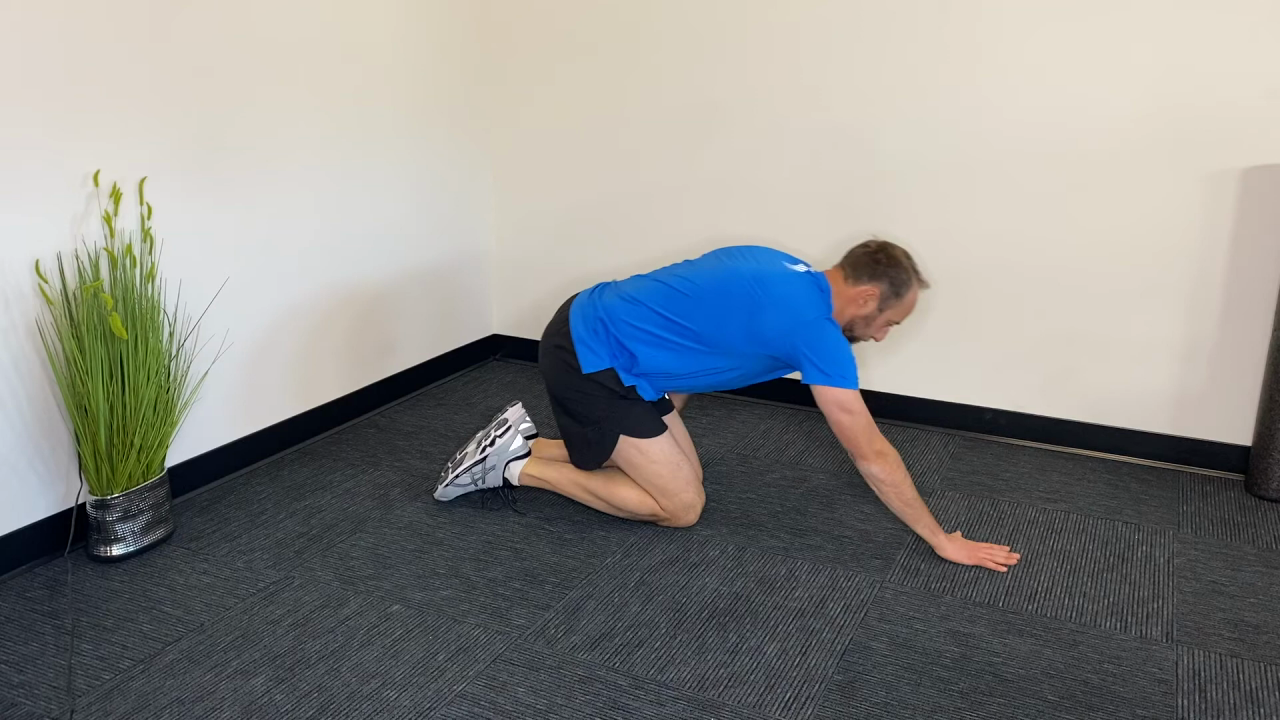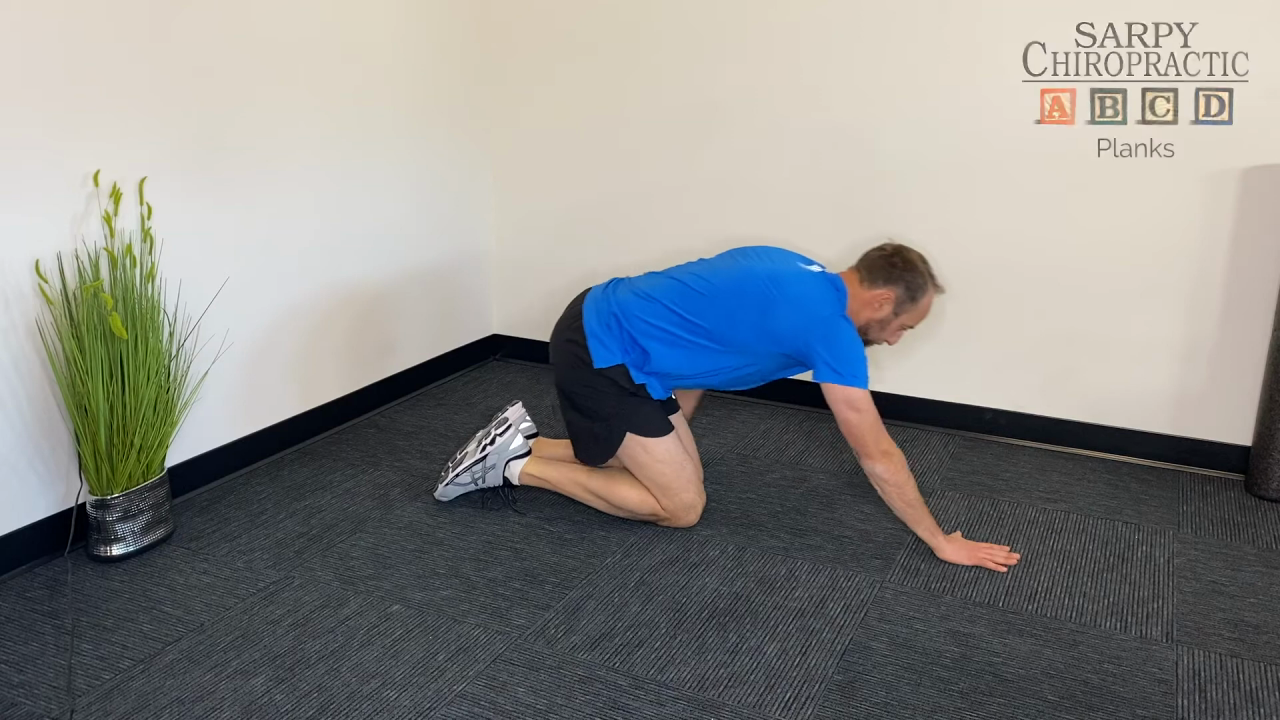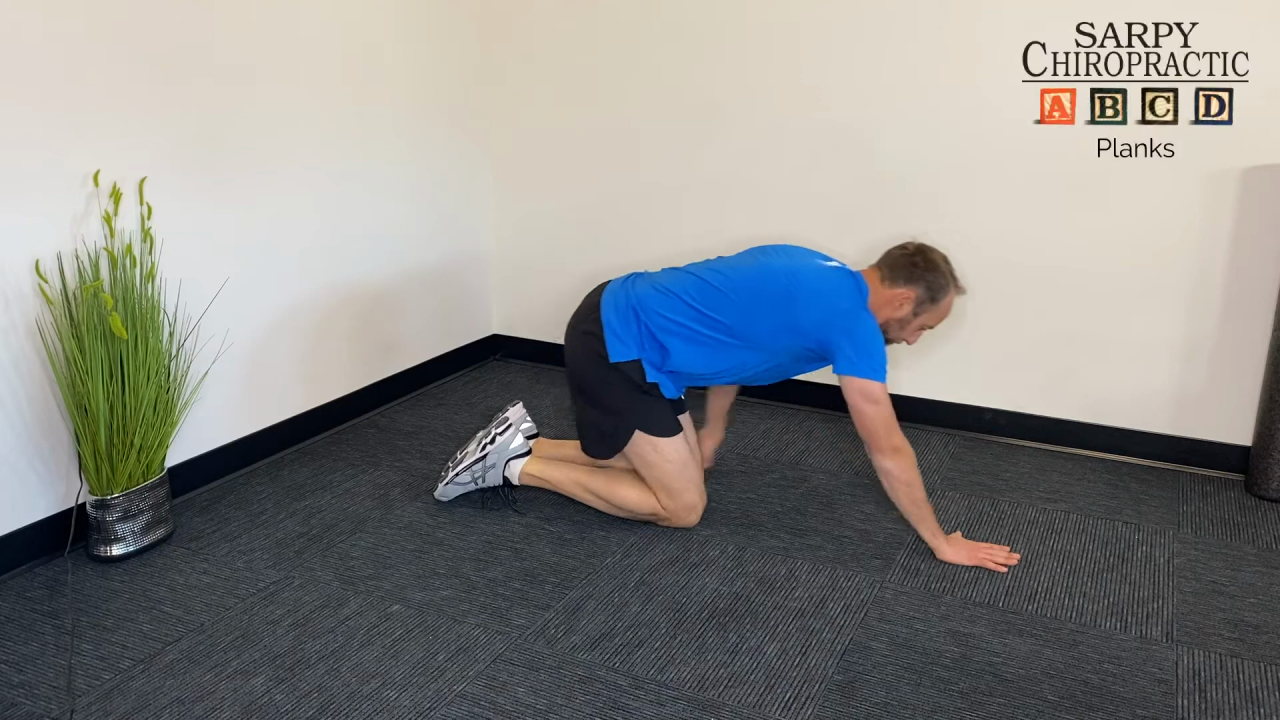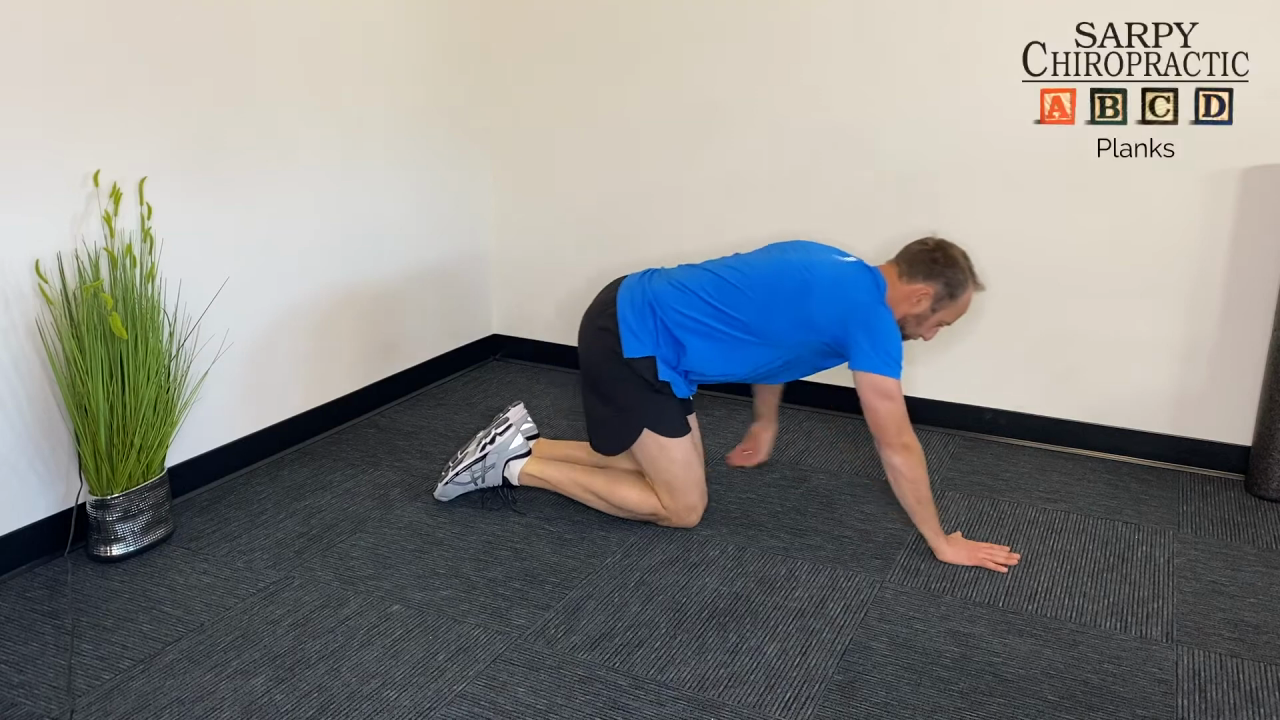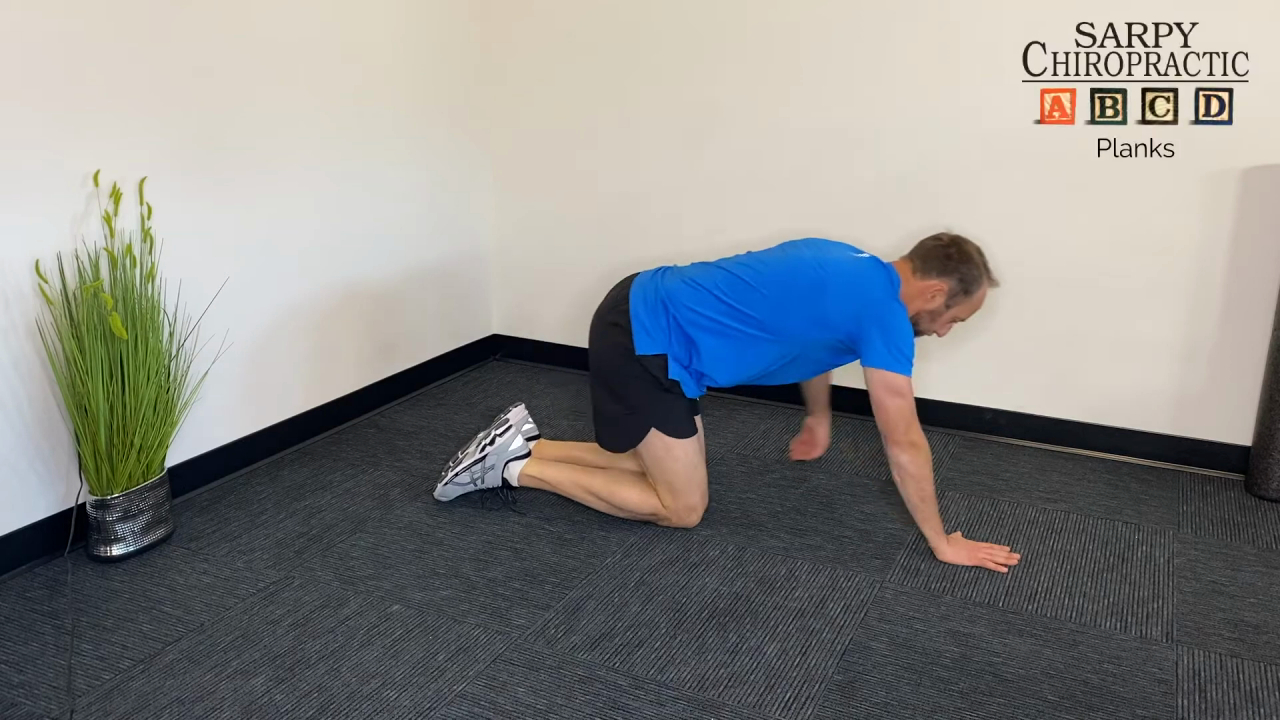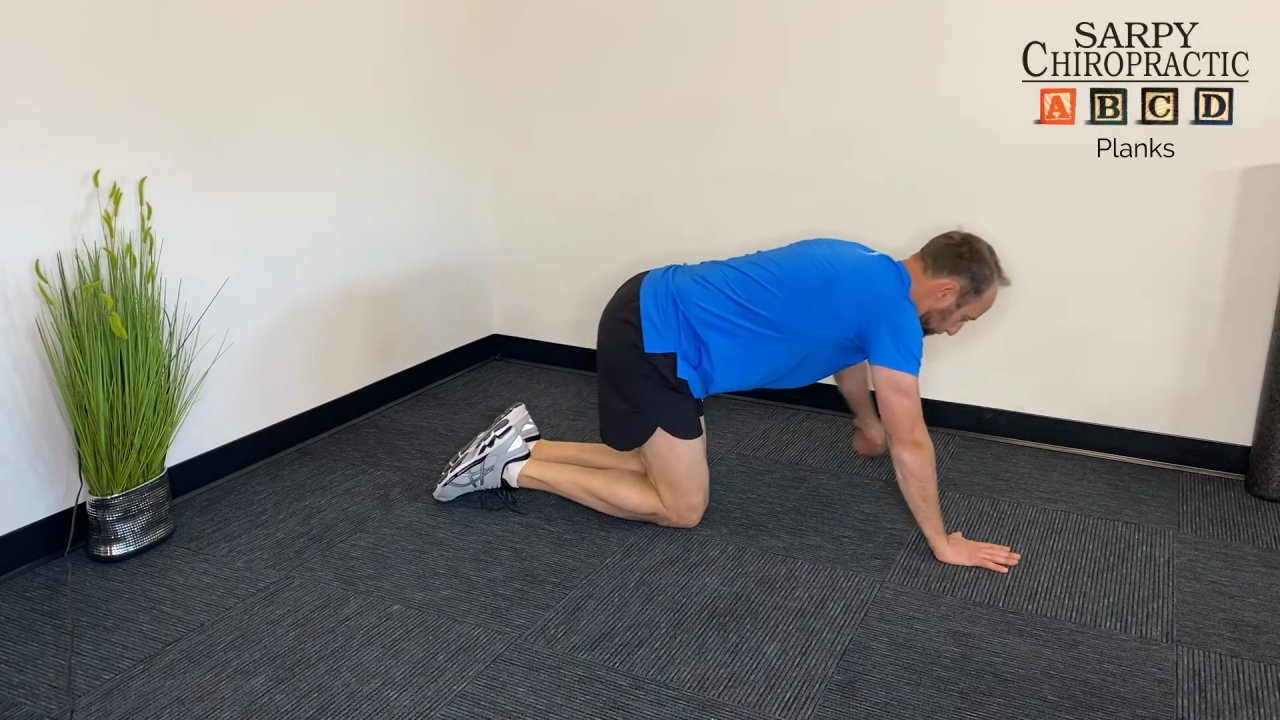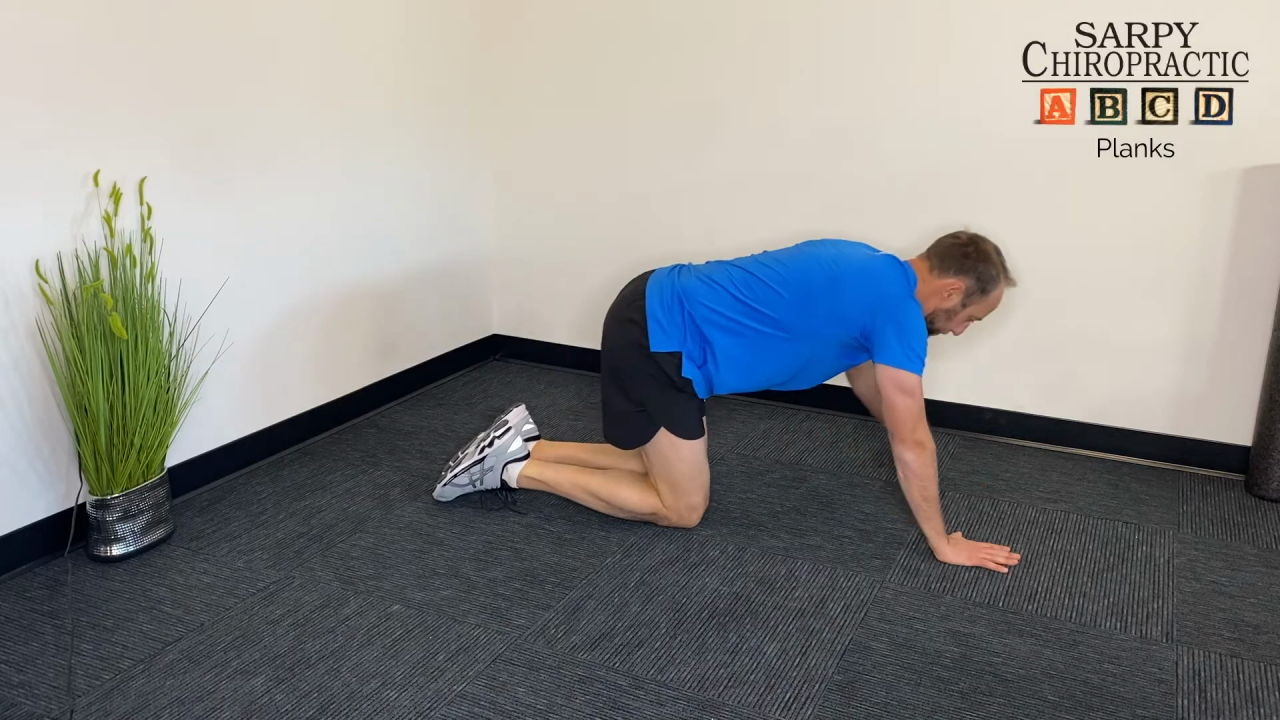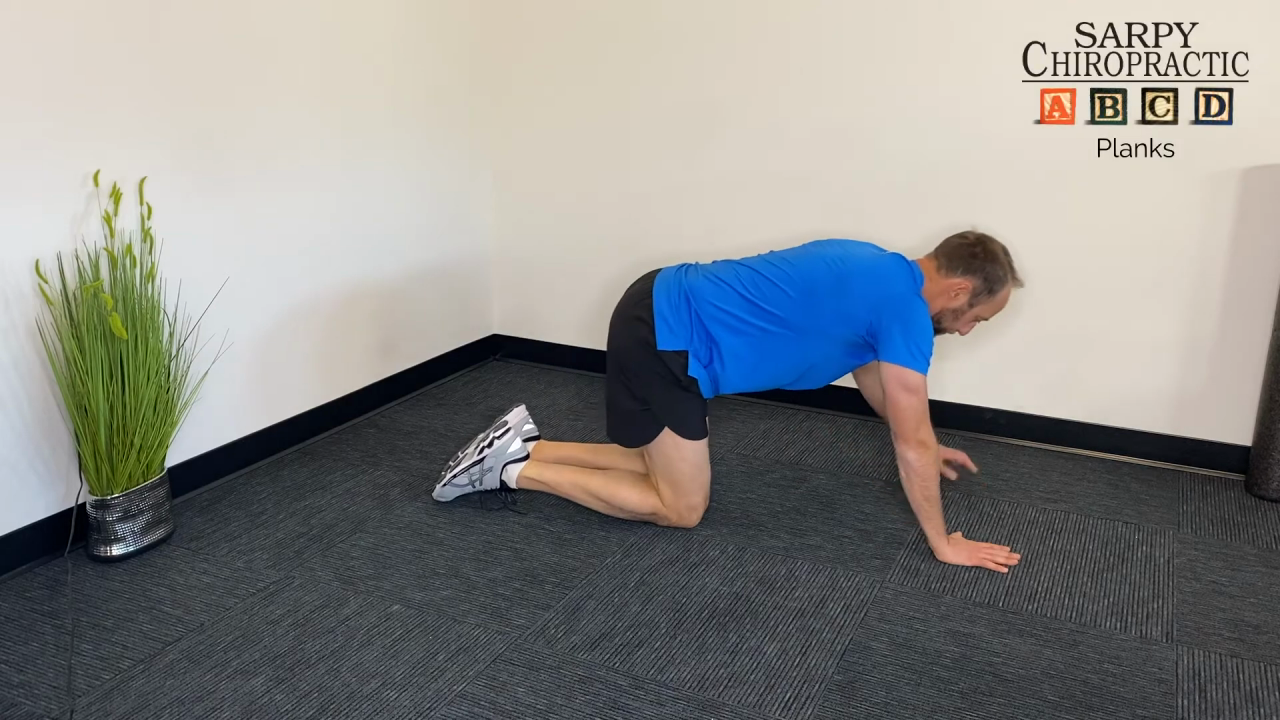
dt=0.1s
person 1, frame 1
left shoulder: (784, 273)
right shoulder: (809, 322)
right elbow: (871, 454)
left wrist: (662, 430)
right wrist: (941, 540)
left hip: (599, 336)
right hip: (589, 357)
left knee: (673, 473)
right knee: (681, 506)
left ankle: (525, 442)
right ankle: (516, 466)
person 1, frame 2
left shoulder: (798, 273)
right shoulder: (826, 320)
right elbow: (876, 454)
left wrist: (673, 427)
right wrist: (941, 542)
left hip: (603, 332)
right hip: (601, 354)
left knee: (672, 472)
right knee: (682, 506)
left ankle: (527, 441)
right ankle: (518, 465)
person 1, frame 3
left shoulder: (823, 276)
right shoulder: (848, 317)
right elbow: (888, 450)
left wrist: (710, 428)
right wrist: (941, 542)
left hip: (624, 320)
right hip: (614, 346)
left knee: (672, 469)
right knee: (682, 507)
left ankle: (525, 440)
right ankle: (516, 465)
person 1, frame 4
left shoulder: (838, 270)
right shoulder: (868, 310)
right elbow: (898, 447)
left wrist: (765, 423)
right wrist: (942, 543)
left hip: (632, 317)
right hip: (630, 344)
left knee: (672, 469)
right knee: (682, 507)
left ankle: (526, 441)
right ankle: (517, 466)
person 1, frame 5
left shoulder: (856, 269)
right shoulder: (882, 309)
right elbow: (904, 445)
left wrist: (818, 415)
right wrist: (942, 543)
left hip: (645, 314)
right hip: (642, 340)
left knee: (669, 468)
right knee: (682, 508)
left ankle: (525, 443)
right ankle: (516, 466)
person 1, frame 6
left shoulder: (866, 269)
right shoulder: (893, 306)
right elbow: (910, 444)
left wrist: (867, 419)
right wrist: (943, 543)
left hip: (651, 313)
right hip: (652, 340)
left knee: (670, 469)
right knee: (682, 508)
left ankle: (526, 444)
right ankle: (516, 469)
person 1, frame 7
left shoulder: (873, 274)
right shoulder: (897, 307)
left elbow: (860, 363)
right elbow: (911, 445)
left wrist: (902, 431)
right wrist: (943, 543)
left hip: (658, 314)
right hip: (657, 338)
left knee: (670, 469)
right knee: (681, 508)
left ankle: (525, 444)
right ankle: (514, 467)
person 1, frame 8
left shoulder: (879, 273)
right shoulder: (905, 305)
left elbow: (868, 366)
right elbow: (913, 443)
left wrist: (924, 449)
right wrist: (943, 543)
left hip: (661, 312)
right hip: (664, 339)
left knee: (671, 469)
right knee: (681, 508)
left ankle: (525, 446)
right ankle: (514, 468)
